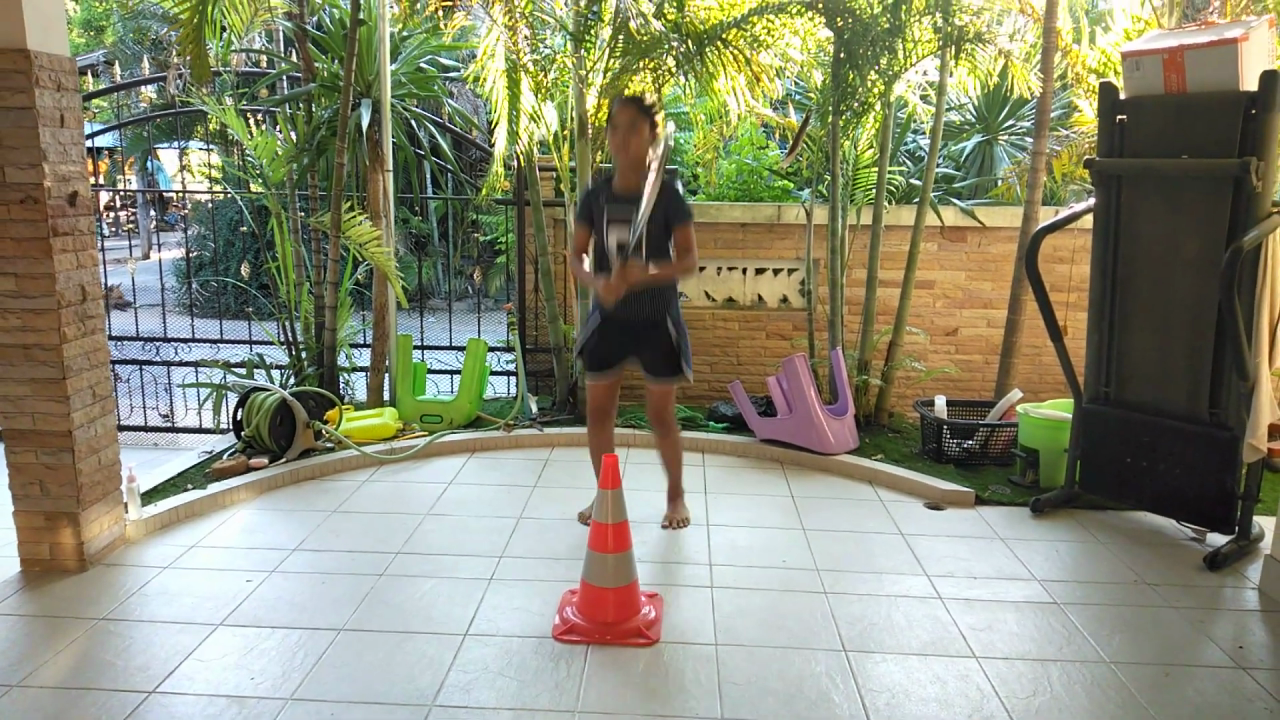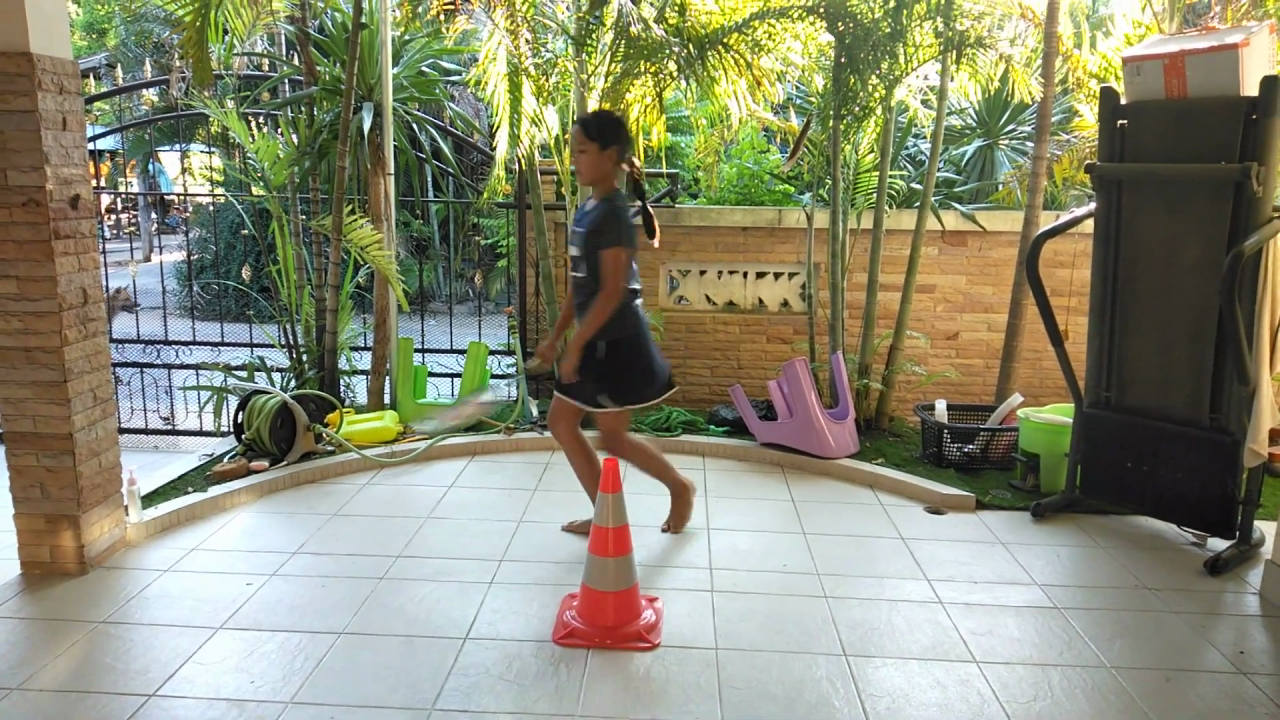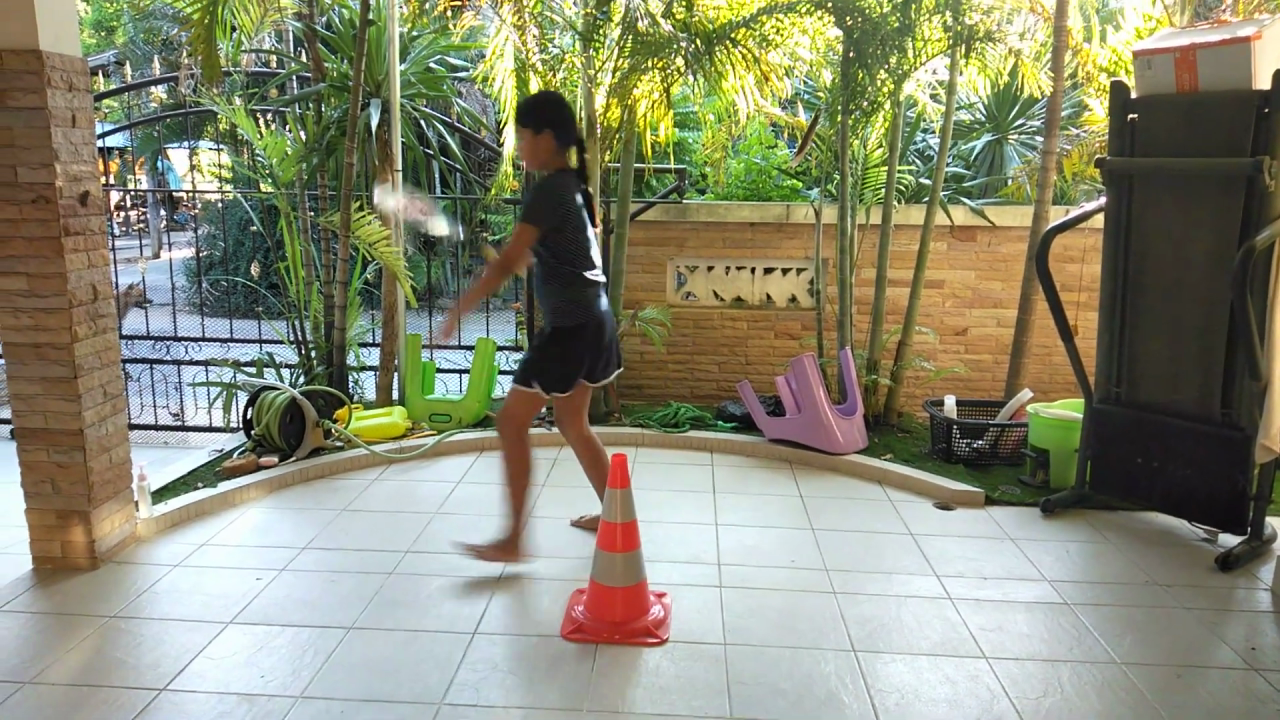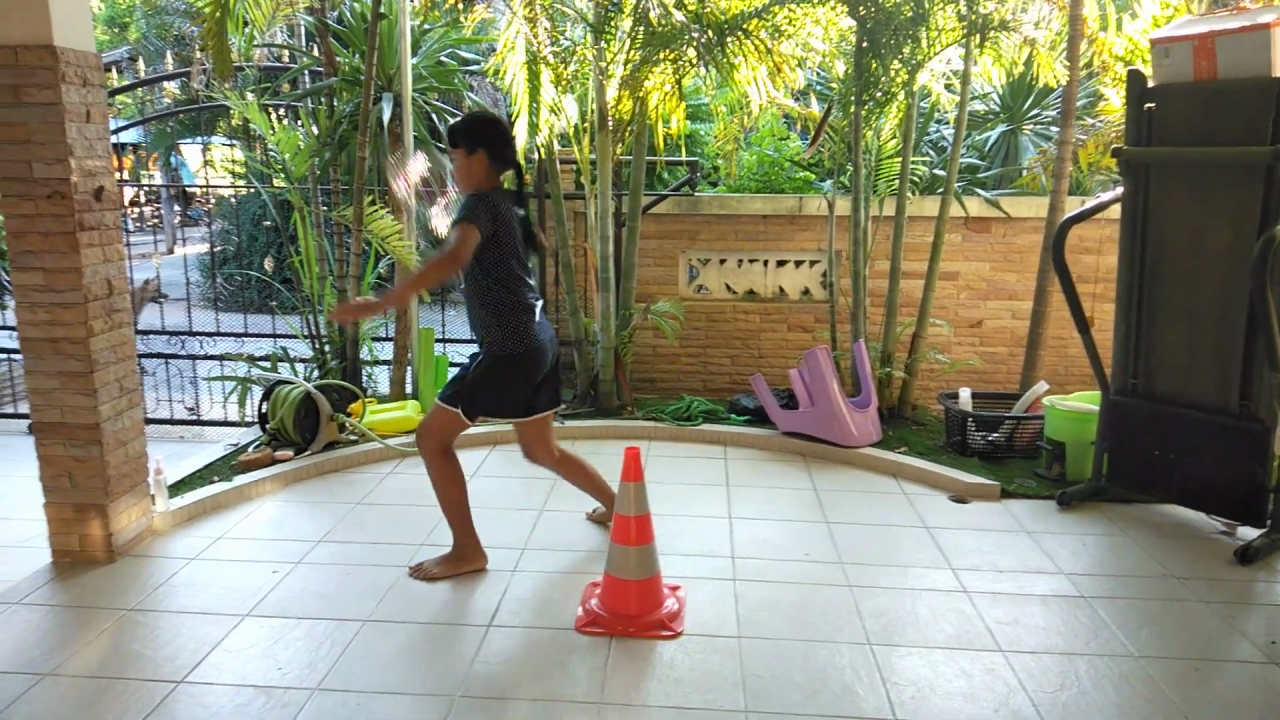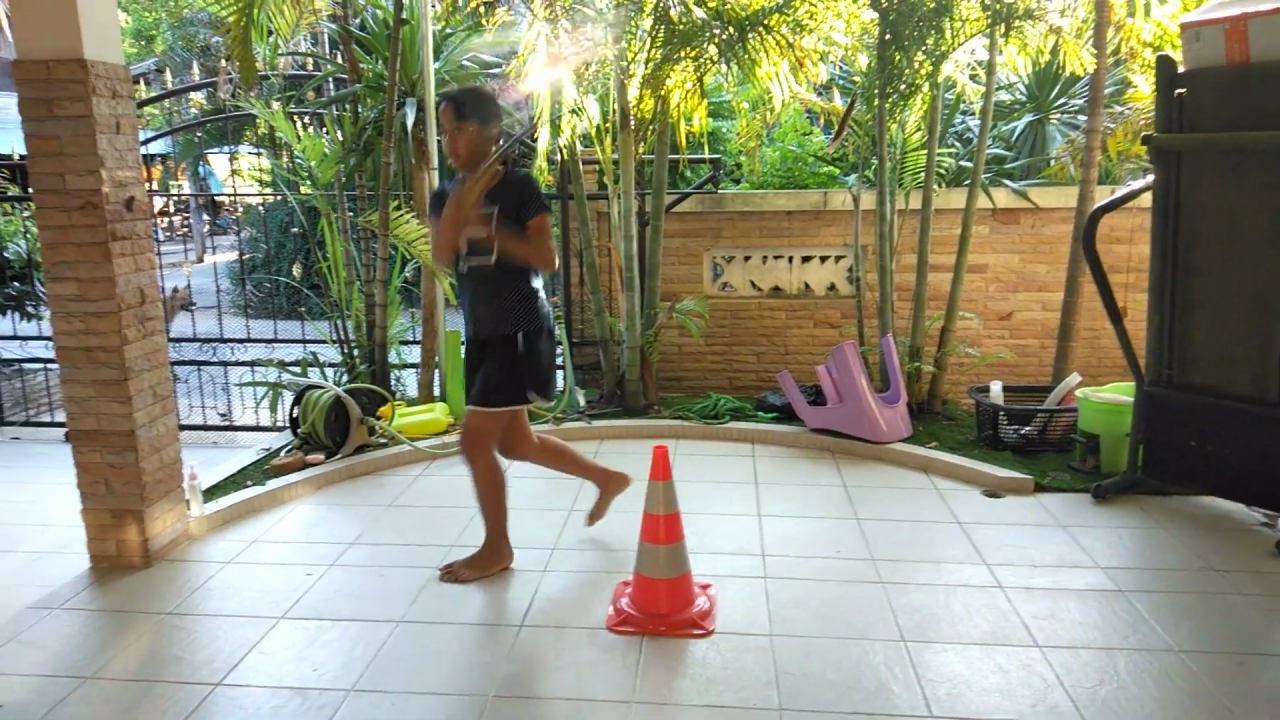
dt=0.3s
person 1, frame 1
left shoulder: (668, 195)
right shoulder: (596, 195)
left elbow: (687, 261)
right elbow: (577, 255)
left wrist: (643, 276)
right wrist: (596, 283)
left hip: (657, 318)
right hip: (610, 317)
left knee: (660, 416)
right knee: (598, 411)
left ankle: (675, 495)
person 1, frame 2
left shoulder: (612, 212)
right shoulder: (591, 210)
left elbow: (613, 290)
left wrist: (575, 344)
right wrist: (558, 333)
left hip: (615, 340)
right hip: (599, 338)
left knee: (615, 439)
right knee: (560, 424)
left ankle: (679, 488)
person 1, frame 3
left shoulder: (546, 191)
right shoulder: (574, 184)
left elbow: (508, 262)
left wrist: (460, 308)
left hip: (572, 326)
right hip: (590, 318)
left knee: (511, 422)
right knee: (572, 422)
left ankle: (513, 538)
person 1, frame 4
left shoulder: (484, 204)
right shoulder: (510, 205)
left elbow: (448, 263)
left wrist: (380, 302)
left hip: (510, 350)
right hip: (534, 344)
left knee: (434, 438)
right knee: (540, 447)
left ankle: (467, 550)
right ankle: (613, 501)
person 1, frame 5
left shoulder: (519, 187)
right shoulder: (446, 197)
left elbow: (547, 259)
right elbow: (443, 258)
left wrist: (491, 231)
right wrist: (456, 222)
left hip: (520, 332)
right hip: (483, 335)
left knee: (478, 437)
right knee: (514, 442)
left ankle: (496, 548)
right ankle: (606, 478)
